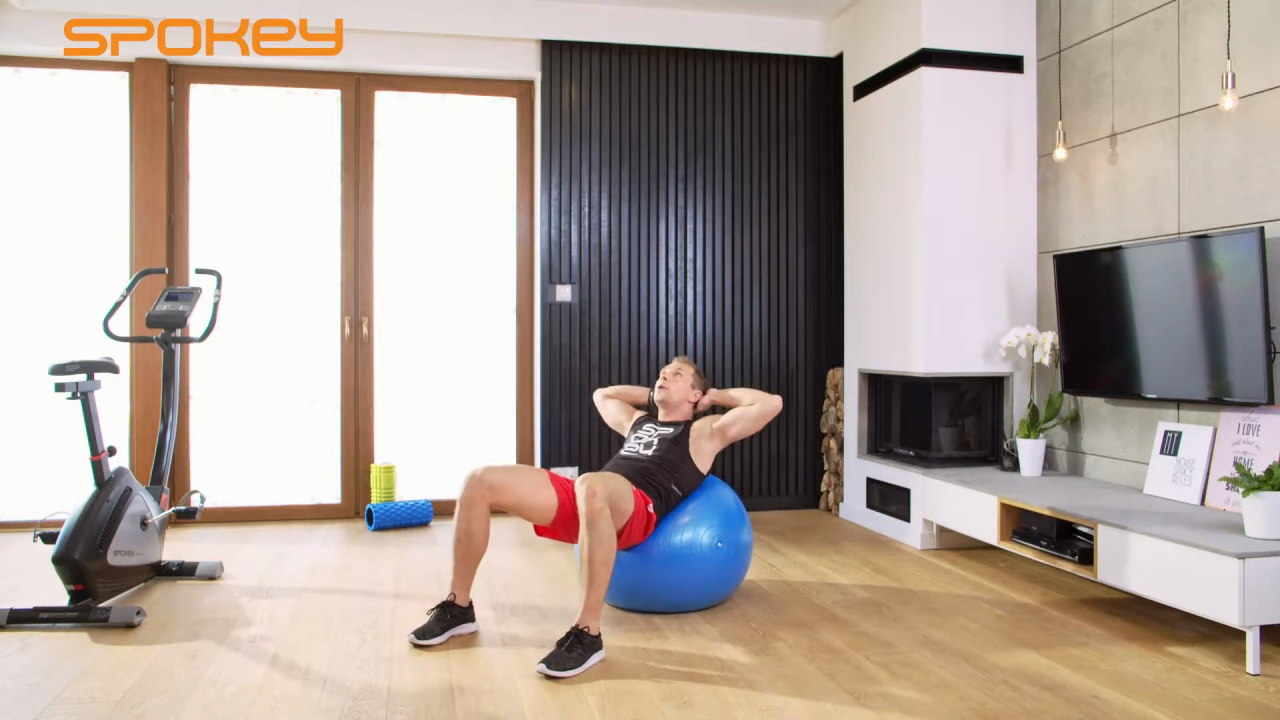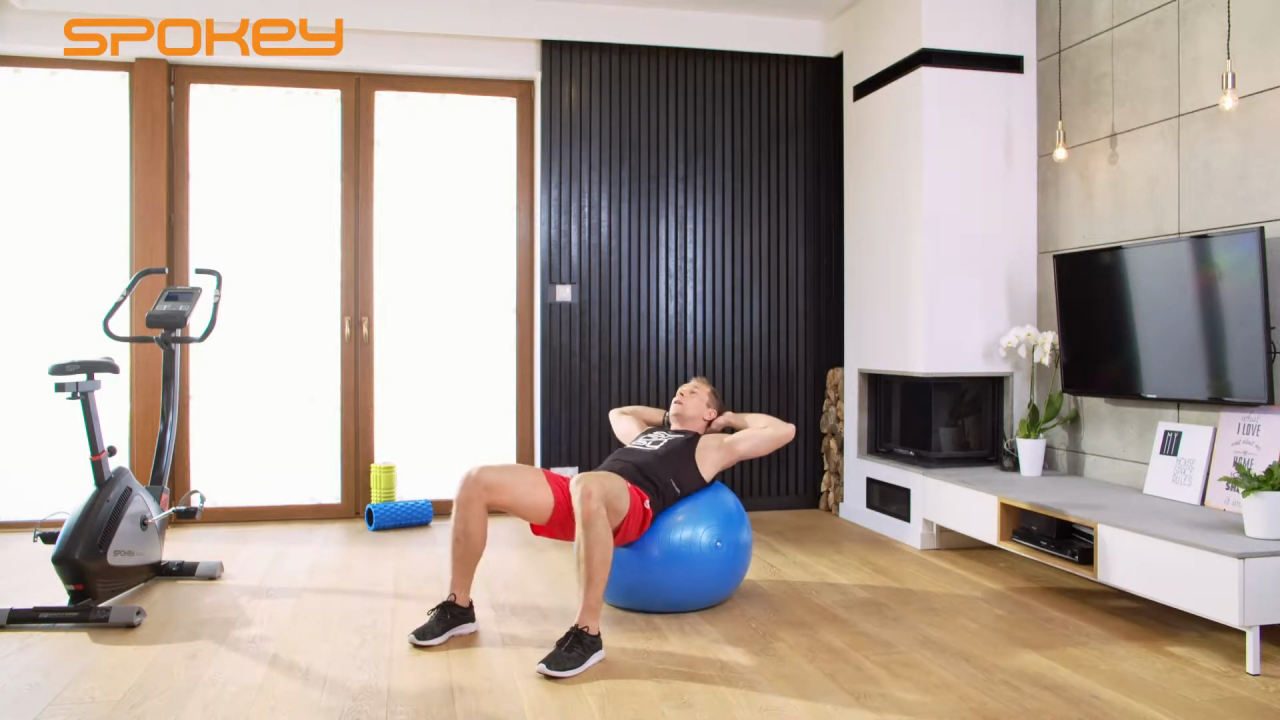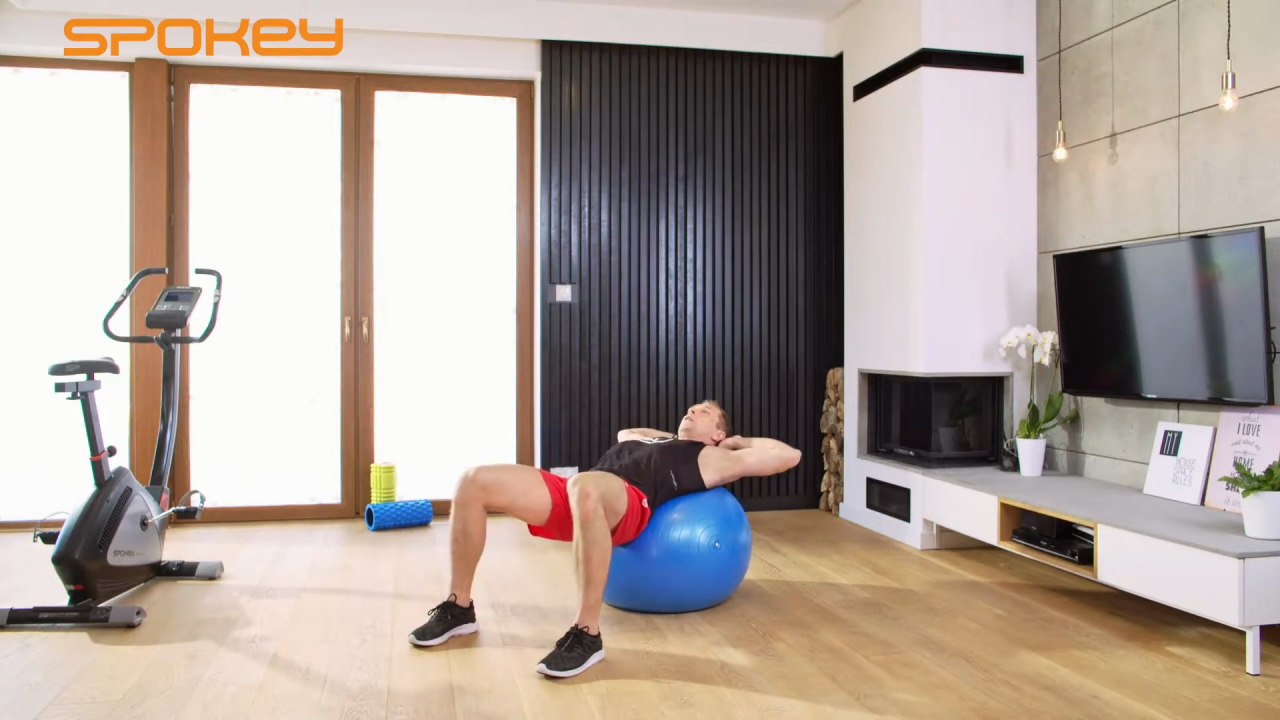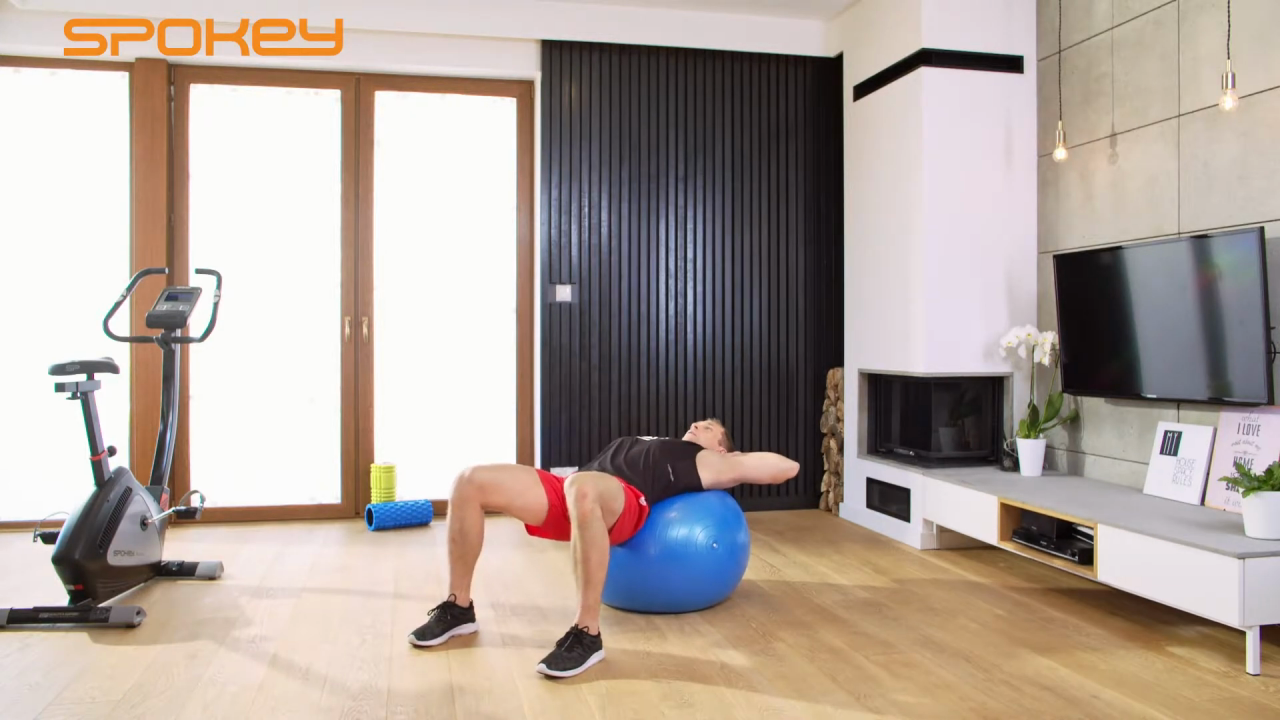
dt=0.3s
person 1, frame 1
left shoulder: (704, 432)
right shoulder: (639, 422)
left elbow: (771, 404)
right elbow: (602, 395)
left wrist: (717, 395)
right wrist: (652, 396)
left hip: (636, 509)
right hip: (585, 498)
left knee: (591, 489)
right knee: (480, 481)
left ankle: (588, 634)
right ankle: (458, 607)
person 1, frame 2
left shoulder: (712, 446)
right shoulder: (648, 432)
left elbow: (784, 430)
right elbow: (617, 412)
left wrist: (731, 419)
right wrist: (666, 415)
left hip: (633, 504)
right hip: (581, 494)
left knee: (588, 488)
right knee: (477, 481)
left ankle: (587, 633)
right ankle: (458, 606)
person 1, frame 3
left shoulder: (713, 459)
right shoulder: (666, 443)
left elbow: (789, 456)
right elbow: (624, 433)
left wrist: (738, 440)
left hip: (628, 503)
right hip: (576, 494)
left knee: (585, 490)
right knee: (475, 482)
left ankle: (587, 634)
right ankle: (459, 608)
person 1, frame 4
left shoulder: (711, 464)
right shoulder: (667, 447)
left elbow: (787, 467)
left wrist: (736, 453)
right wrist: (673, 443)
left hip: (625, 499)
right hip: (571, 492)
left knee: (582, 489)
right knee: (471, 482)
left ankle: (587, 634)
right ankle: (459, 607)
